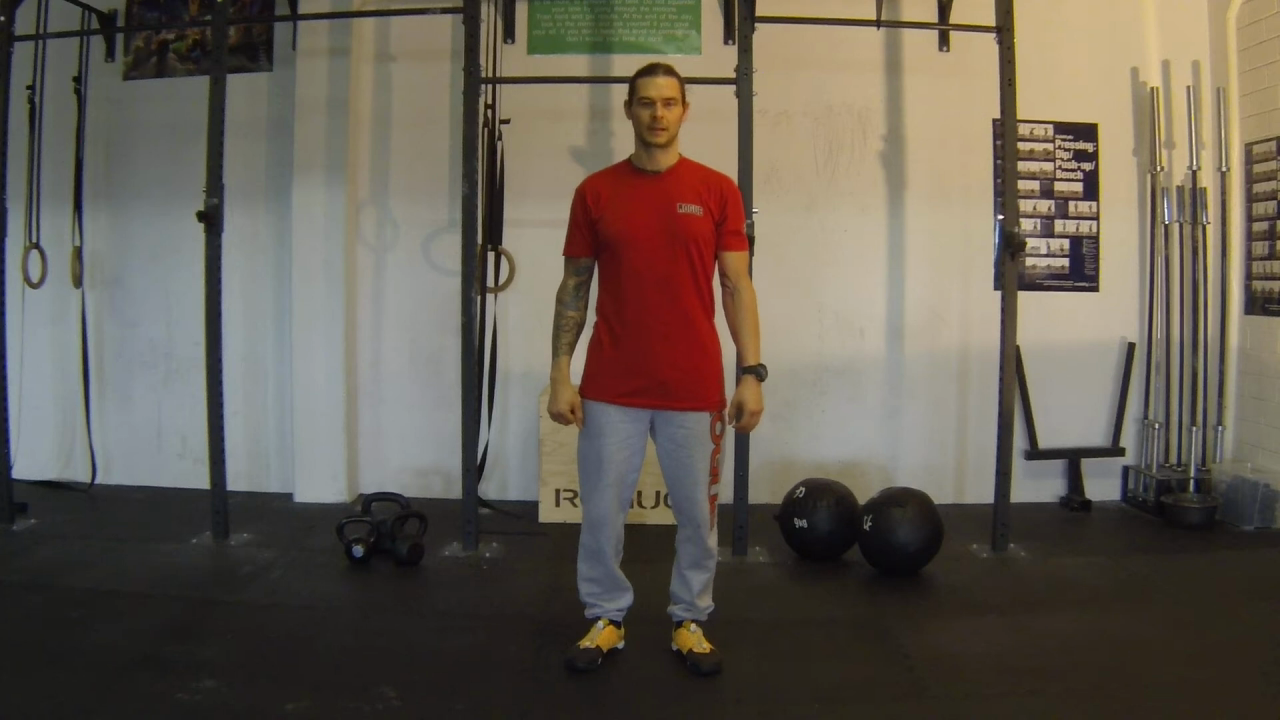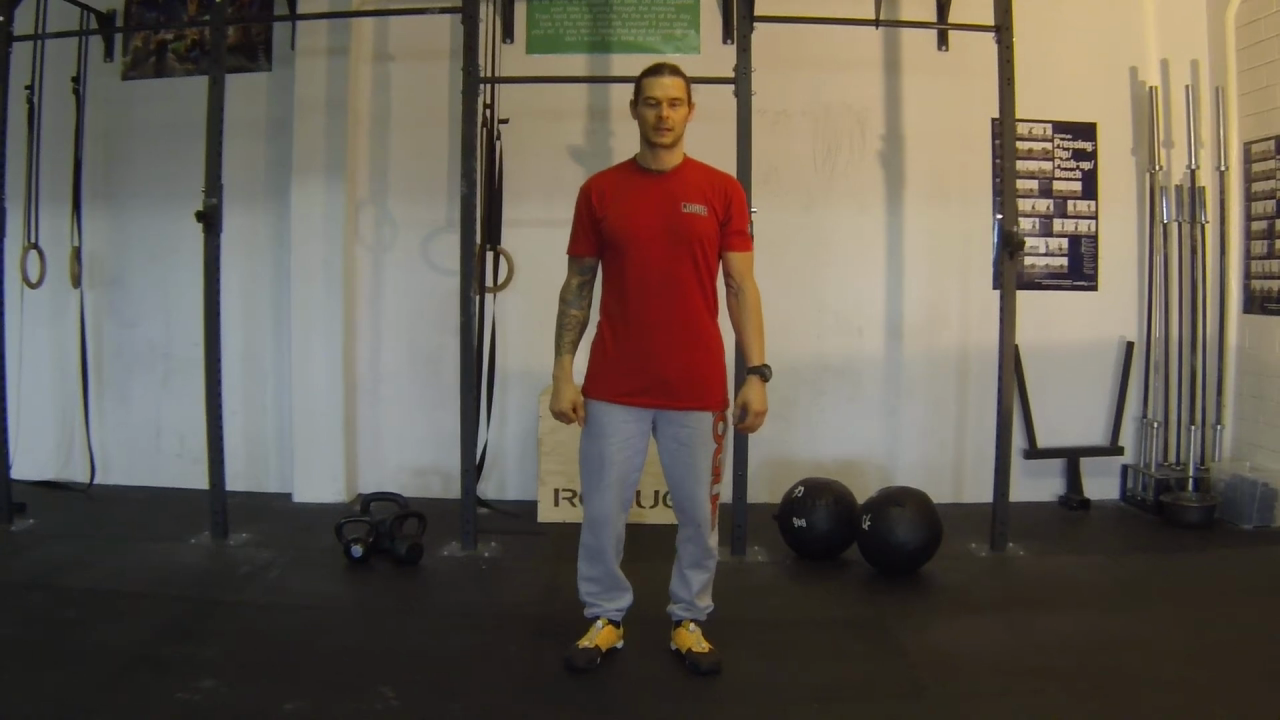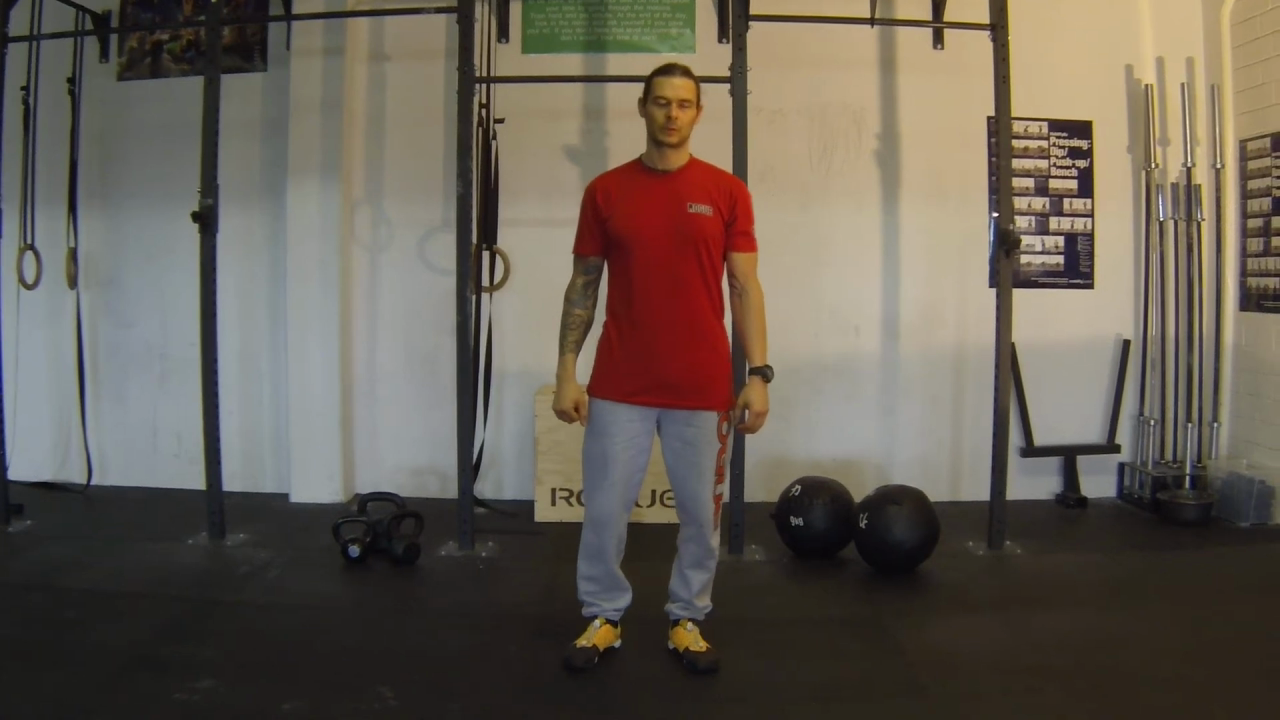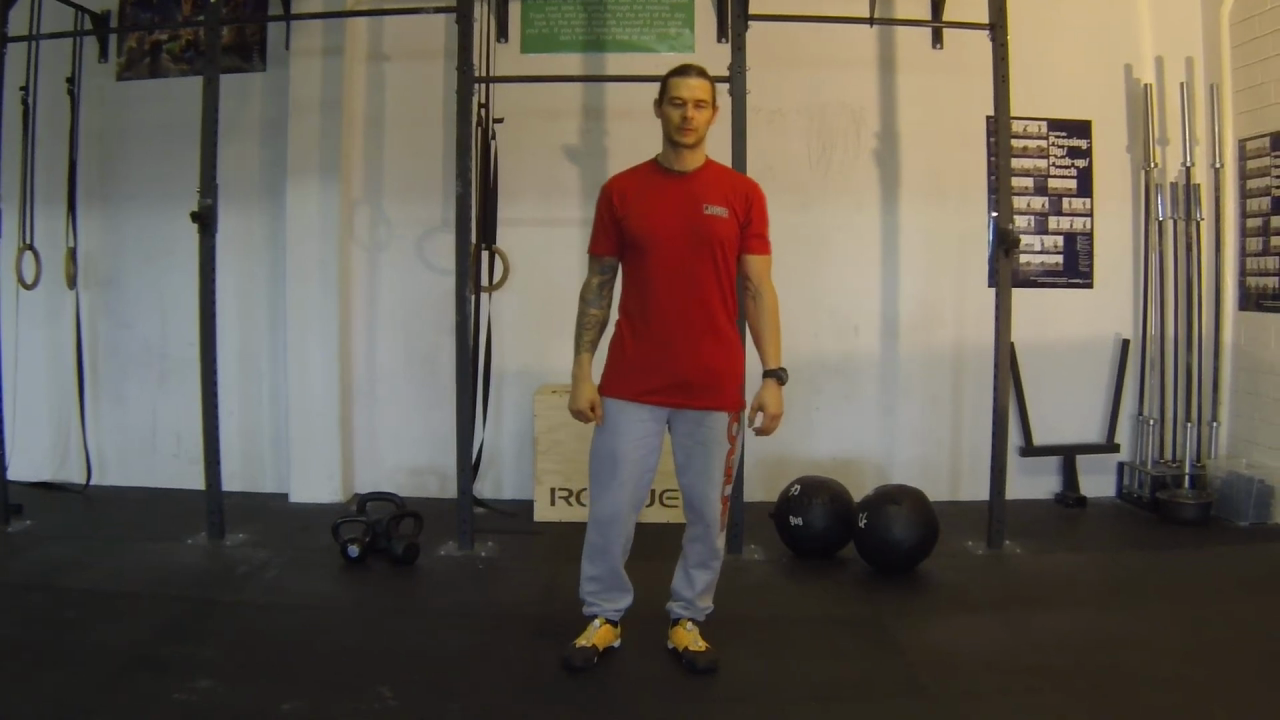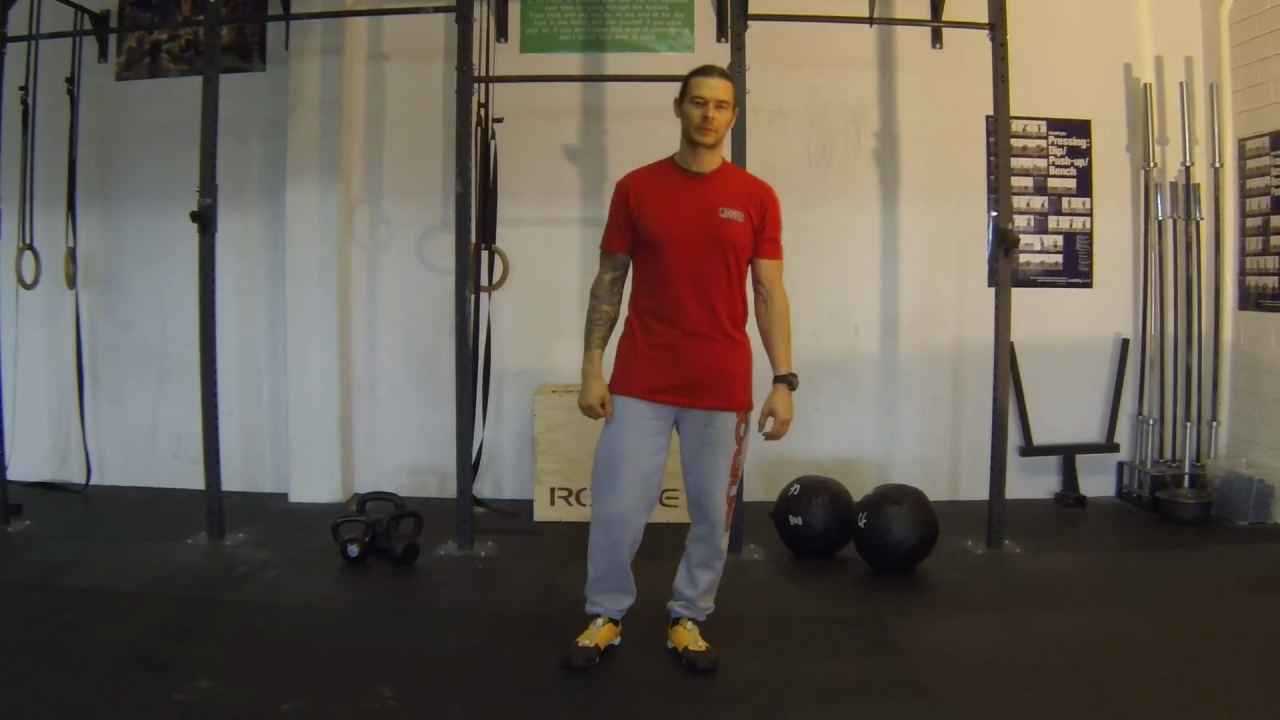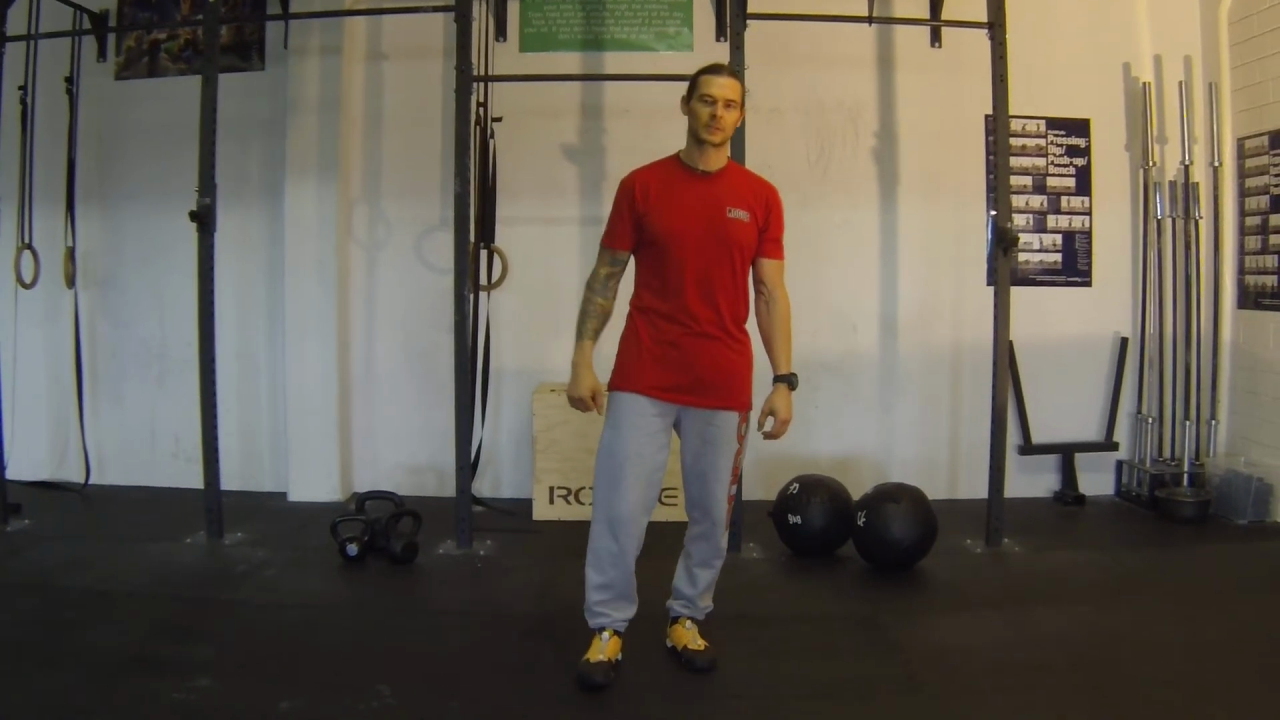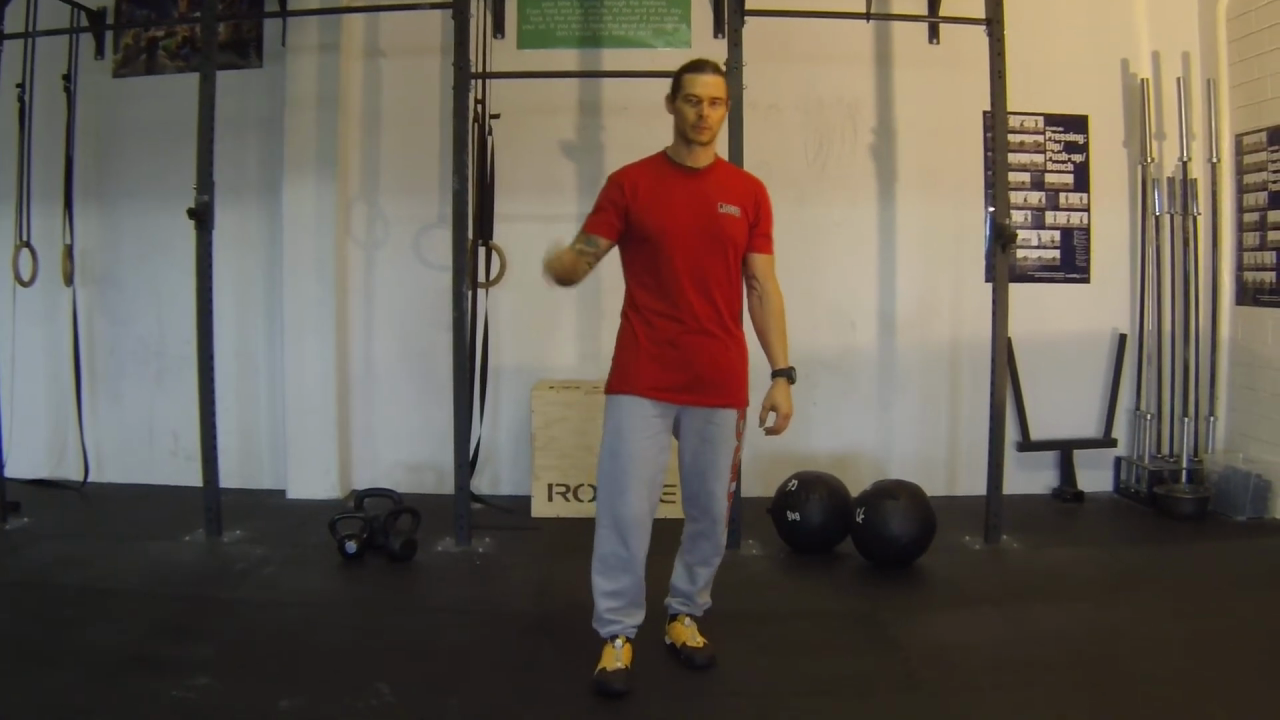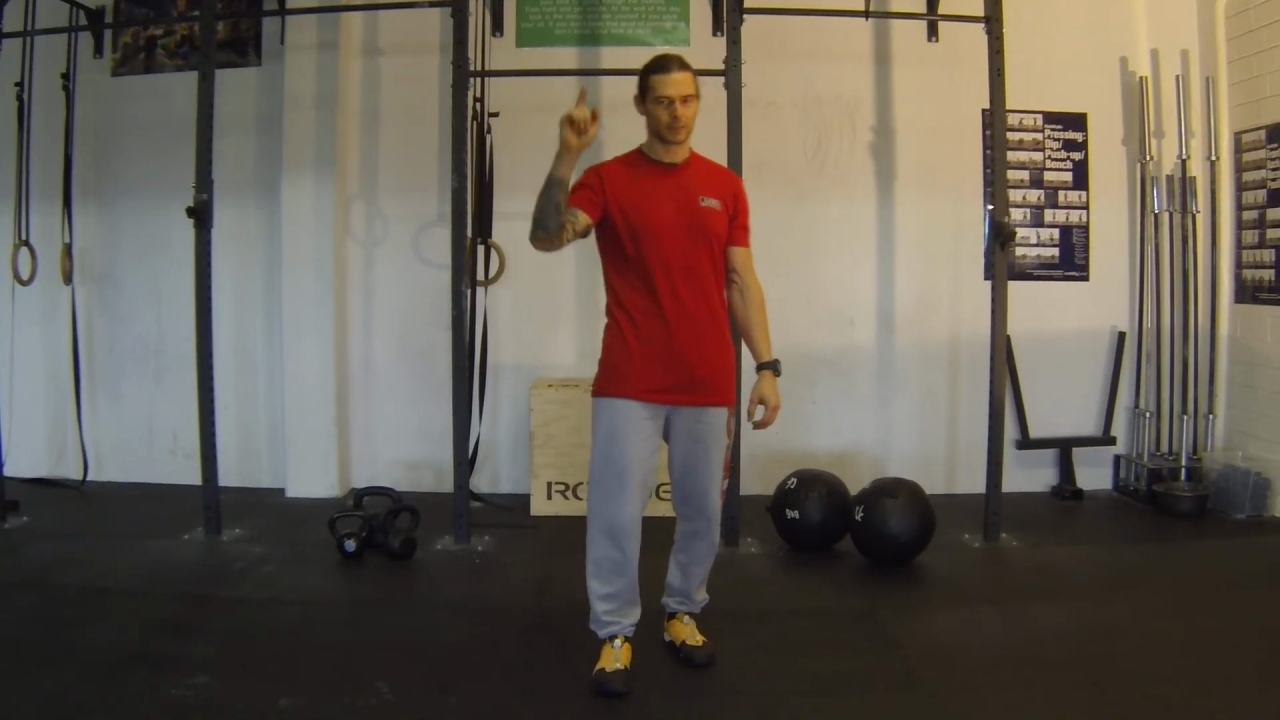
dt=0.3s
person 1, frame 1
left shoulder: (717, 191)
right shoulder: (595, 192)
left elbow: (737, 286)
right elbow: (574, 287)
left wrist: (752, 373)
right wrist: (560, 374)
left hip: (694, 388)
right hip: (612, 388)
left knee: (698, 513)
right knee: (602, 511)
left ankle: (690, 620)
right ankle: (605, 618)
person 1, frame 2
left shoulder: (721, 190)
right shoulder: (599, 191)
left elbow: (740, 286)
right elbow: (577, 285)
left wrist: (756, 373)
right wrist: (562, 372)
left hip: (698, 387)
right hip: (614, 387)
left knee: (699, 512)
right knee: (603, 510)
left ankle: (689, 619)
right ankle: (605, 617)
person 1, frame 3
left shoulder: (727, 192)
right shoulder: (605, 191)
left elbow: (744, 287)
right elbow: (583, 285)
left wrist: (758, 373)
right wrist: (566, 372)
left hip: (702, 387)
right hip: (620, 385)
left knee: (701, 512)
right knee: (605, 509)
left ankle: (688, 619)
right ankle: (603, 617)
person 1, frame 4
left shoulder: (742, 194)
right shoulder: (620, 191)
left elbow: (757, 288)
right elbow: (597, 285)
left wrist: (773, 375)
right wrist: (581, 371)
left hip: (714, 386)
right hip: (632, 384)
left knee: (708, 512)
right knee: (611, 509)
left ankle: (688, 619)
right ankle: (603, 616)
person 1, frame 5
left shoulder: (756, 198)
right shoulder: (636, 188)
left elbow: (770, 292)
right elbow: (609, 282)
left wrist: (784, 380)
right wrist: (591, 368)
left hip: (722, 387)
right hip: (641, 381)
left knee: (713, 513)
right knee: (617, 507)
left ankle: (688, 618)
right ankle: (604, 615)
person 1, frame 6
left shoulder: (760, 196)
right shoulder: (641, 185)
left elbow: (770, 291)
right elbow: (606, 273)
left wrist: (783, 380)
right wrist: (582, 357)
left hip: (722, 385)
right hip: (642, 378)
left knee: (712, 513)
right knee: (619, 508)
left ankle: (686, 618)
right ankle: (607, 628)
person 1, frame 7
left shoulder: (748, 191)
right shoulder: (629, 183)
left elbow: (763, 287)
right elbow: (581, 261)
left wrist: (782, 374)
right wrist: (563, 262)
left hip: (719, 383)
right hip: (641, 380)
left knee: (710, 511)
right knee: (624, 509)
left ankle: (684, 615)
right ankle: (617, 634)
person 1, frame 8
left shoulder: (724, 185)
right shoulder: (606, 179)
left elbow: (741, 281)
right elbow: (547, 238)
left wrist: (766, 366)
right wrist: (566, 157)
left hip: (709, 382)
right hip: (629, 382)
left knee: (702, 509)
right knee: (616, 512)
left ankle: (683, 613)
right ankle: (615, 633)
